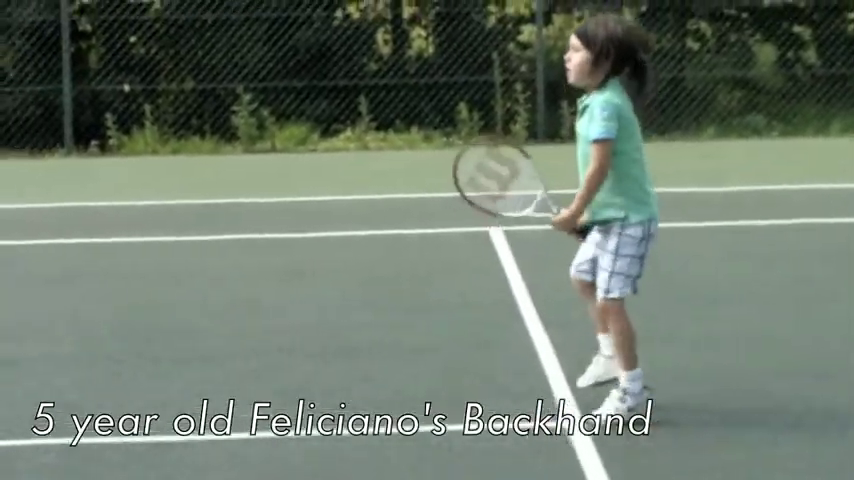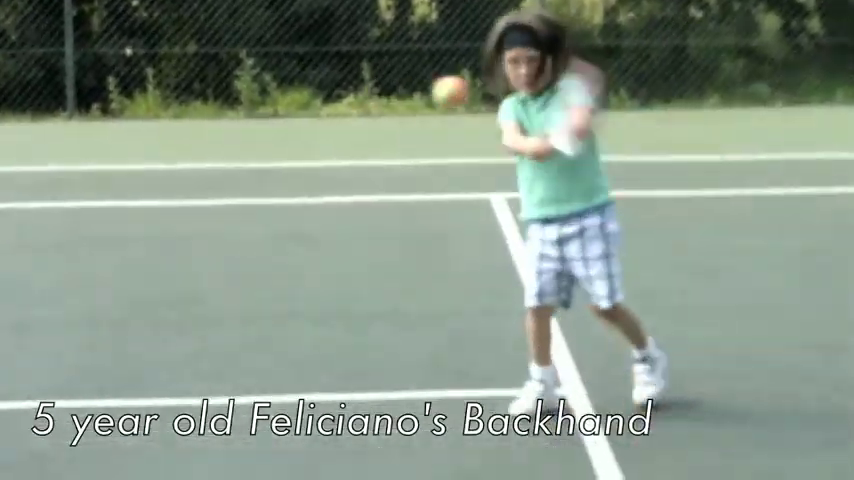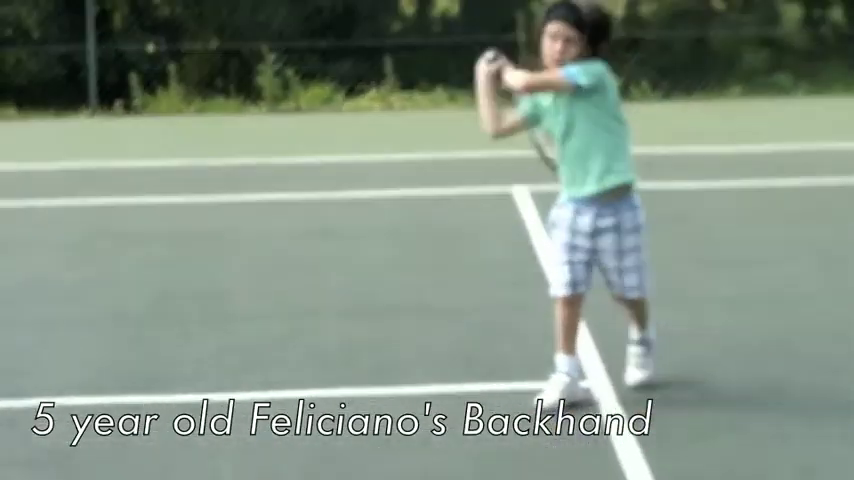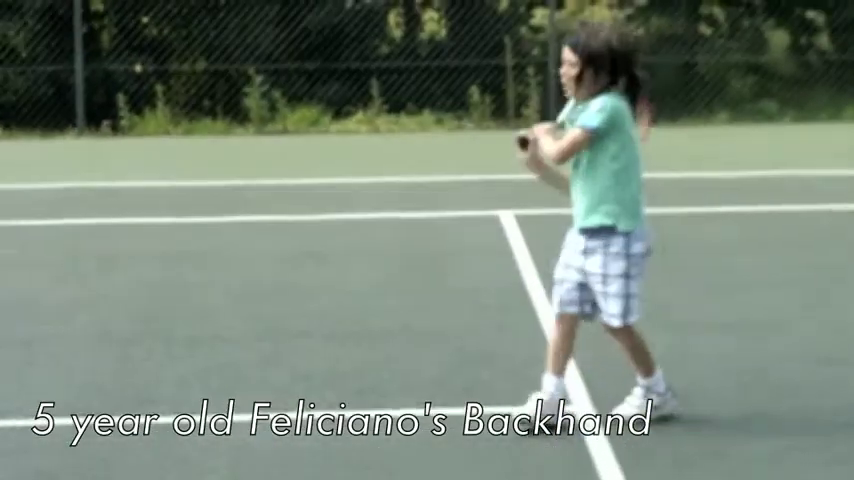
dt=0.3s
person 1, frame 1
left shoulder: (608, 103)
right shoulder: (601, 99)
left elbow: (599, 166)
right elbow: (605, 163)
left wrist: (576, 210)
right wrist: (585, 209)
left hip: (628, 219)
right hip: (608, 216)
left knee: (611, 300)
right knee: (585, 280)
left ankle: (631, 391)
right ankle: (610, 354)
person 1, frame 2
left shoulder: (573, 88)
right shoulder: (511, 107)
left elbow: (582, 120)
right elbow: (512, 141)
left wrist: (574, 127)
right wrist: (535, 144)
left hip: (589, 217)
right hip: (543, 224)
left knee: (606, 305)
right knee: (538, 306)
left ankle: (647, 358)
right ankle: (542, 384)
person 1, frame 3
left shoulder: (595, 73)
right shoulder: (544, 101)
left elbow: (527, 82)
right elbow: (495, 128)
left wrist: (506, 70)
right wrist: (485, 78)
left hip: (615, 206)
right hip: (573, 208)
left knee: (628, 292)
right knee: (566, 294)
left ankle: (641, 338)
right ankle: (568, 376)
person 1, frame 4
left shoulder: (606, 107)
right shoulder: (581, 114)
left elbow: (560, 152)
left wrist: (543, 136)
right wrist: (536, 160)
left hip: (616, 236)
right hip: (583, 234)
left knee: (618, 322)
right knee: (564, 313)
left ankle: (654, 392)
right ankle: (550, 397)
